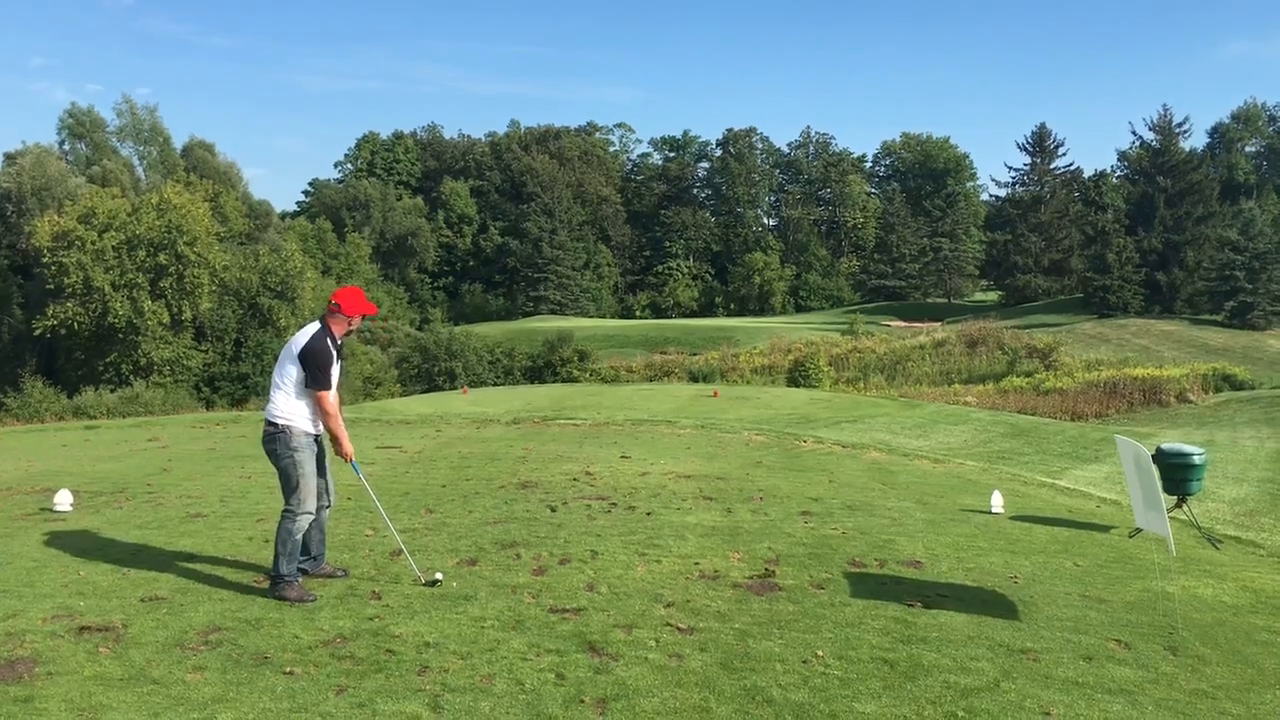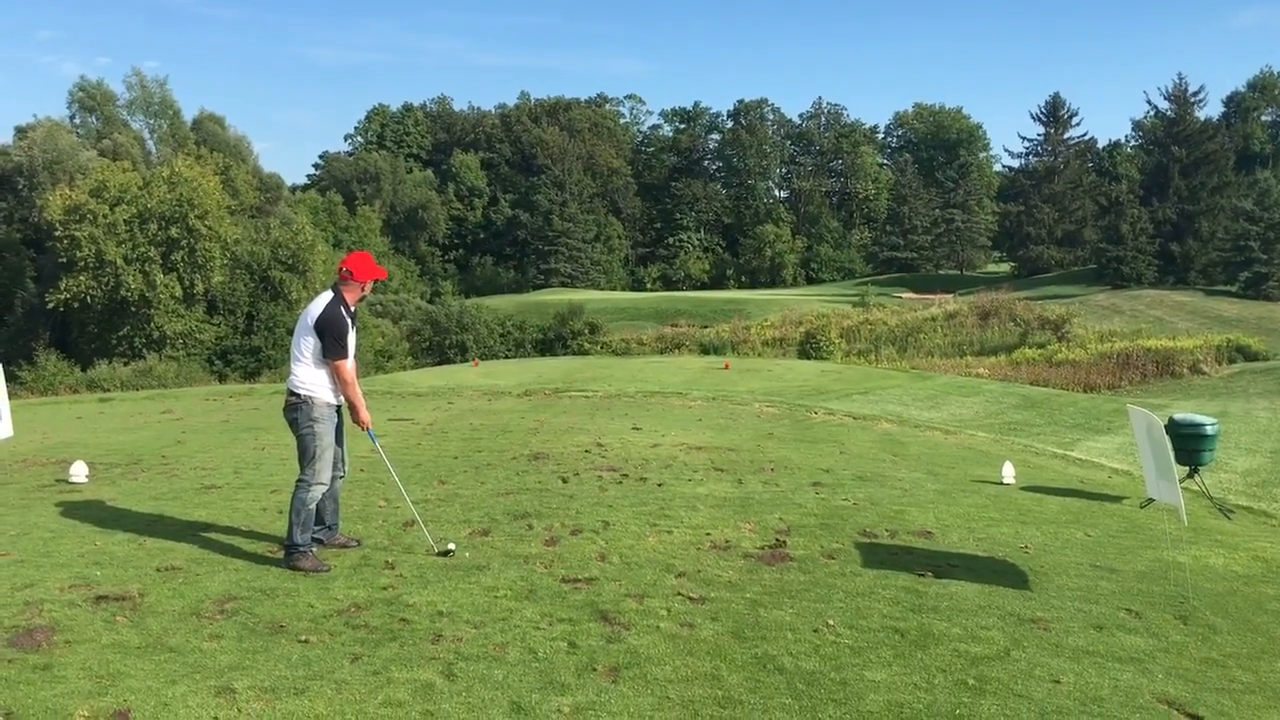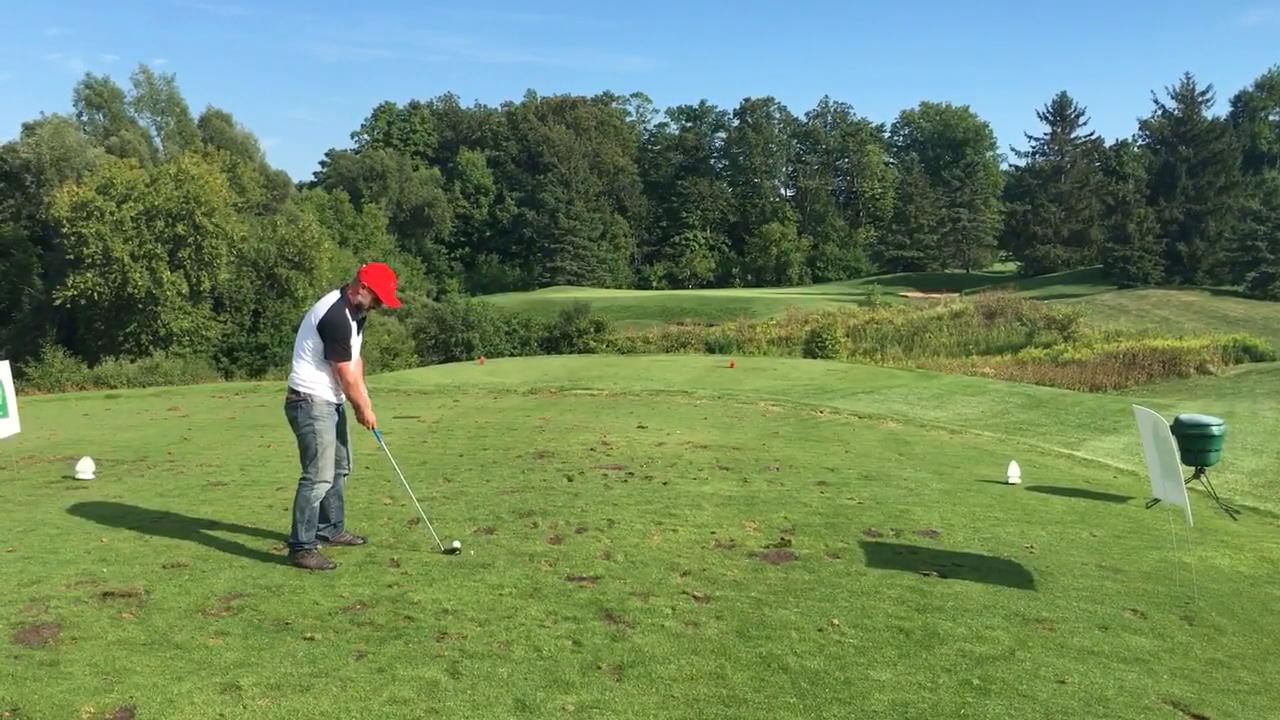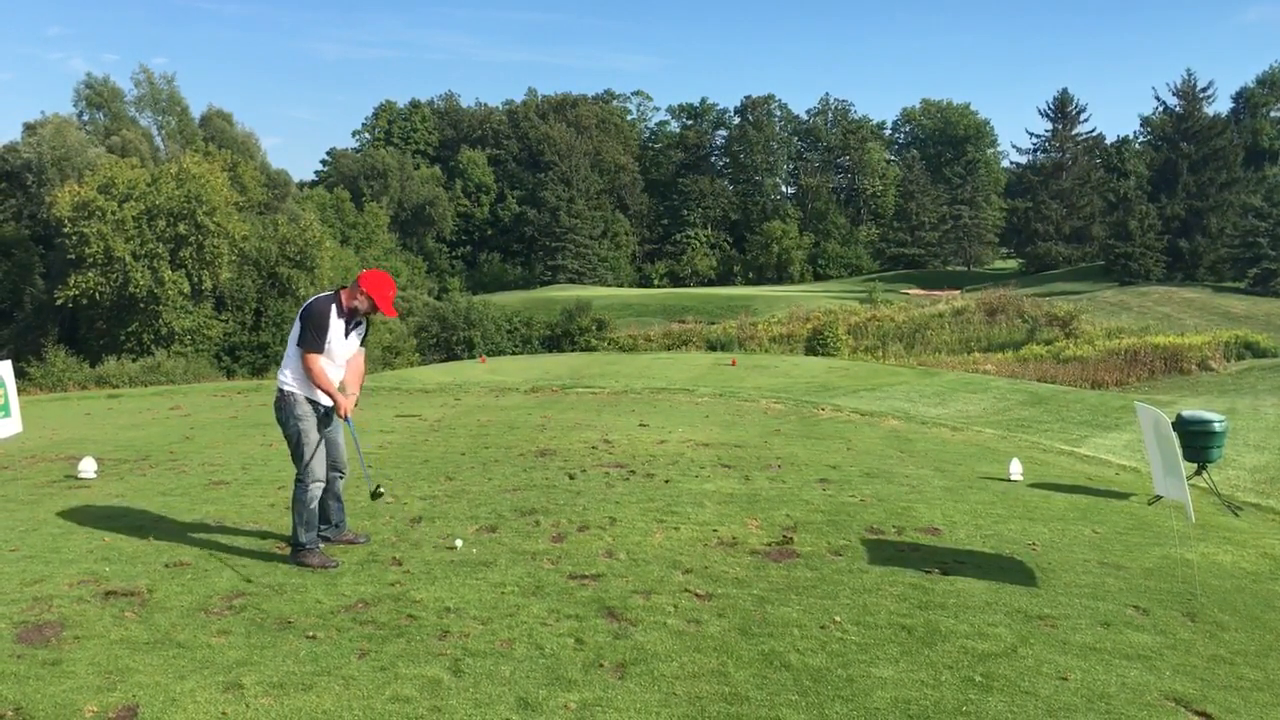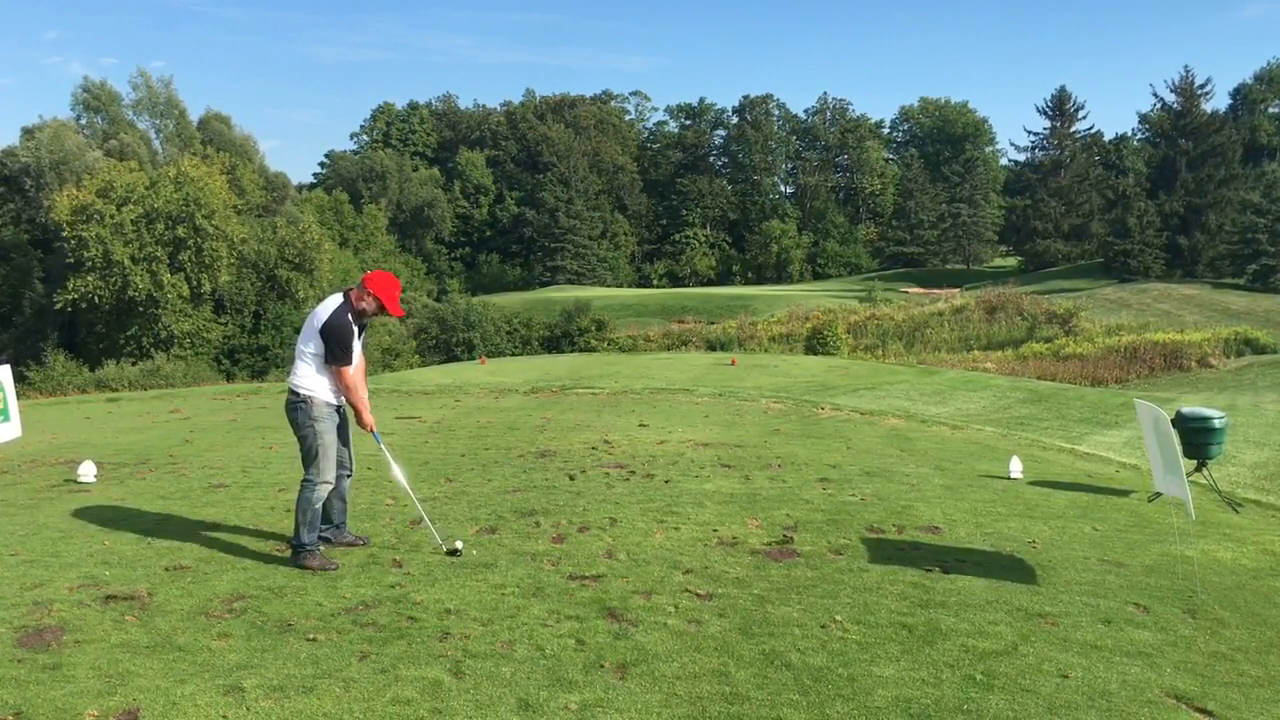
dt=1s
person 1, frame 1
left shoulder: (331, 341)
right shoulder: (317, 346)
left elbow: (331, 393)
right elbow: (324, 404)
left wrist: (340, 433)
right wrist: (342, 440)
left hip: (308, 432)
right hip: (288, 433)
left knee: (321, 499)
right knee: (301, 507)
left ankle: (311, 561)
right ankle: (283, 581)
person 1, frame 2
left shoulder: (340, 307)
right shoulder: (332, 315)
left elbow: (348, 364)
right elbow: (341, 372)
left wrist: (357, 401)
right wrist: (359, 408)
left hip: (326, 403)
right hip: (311, 404)
left knee: (334, 471)
right knee: (315, 477)
left ankle: (324, 532)
right ankle: (297, 550)
person 1, frame 3
left shoulder: (354, 310)
right shoulder: (336, 316)
left elbow: (354, 359)
right elbow: (344, 374)
left wrist: (364, 399)
right wrist: (363, 408)
left hip: (330, 401)
right hip: (311, 402)
left knee: (339, 468)
right knee: (318, 475)
left ankle: (330, 529)
right ankle: (301, 548)
person 1, frame 4
left shoulder: (360, 319)
right shoulder: (319, 310)
left elbow: (356, 360)
right elbow: (310, 364)
left wrist: (351, 395)
right wrist: (337, 396)
left hip: (325, 403)
right hip: (298, 400)
left knee: (336, 469)
right knee: (312, 475)
left ankle: (331, 529)
right ankle: (303, 547)
person 1, frame 5
left shoulder: (354, 312)
right shoulder: (338, 321)
left elbow: (357, 358)
right elbow: (344, 377)
left wrist: (364, 399)
right wrist: (362, 412)
left hip: (331, 402)
right hip: (311, 402)
left knee: (341, 469)
right knee: (321, 476)
left ankle: (332, 530)
right ankle: (304, 549)
